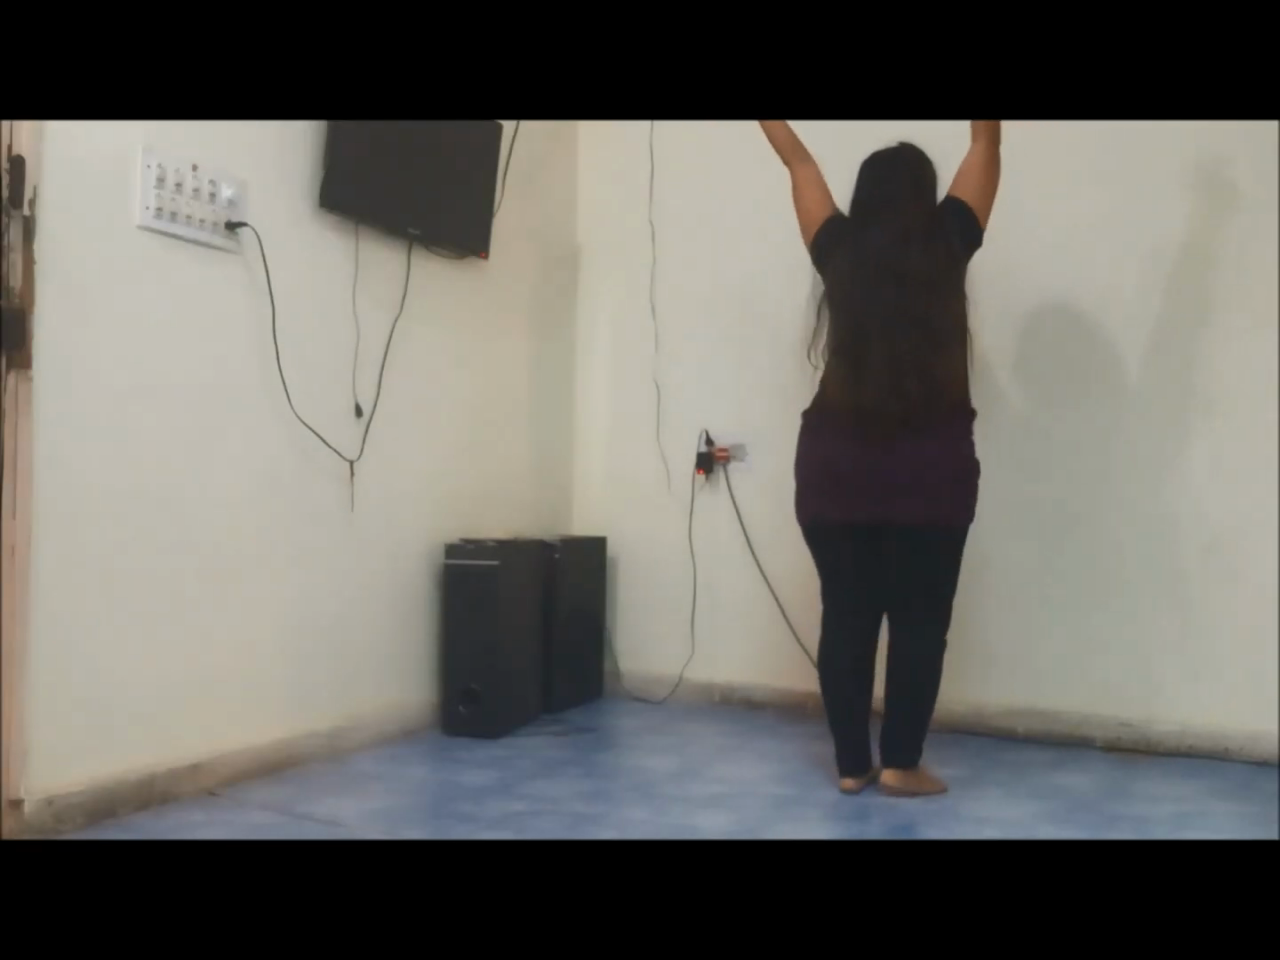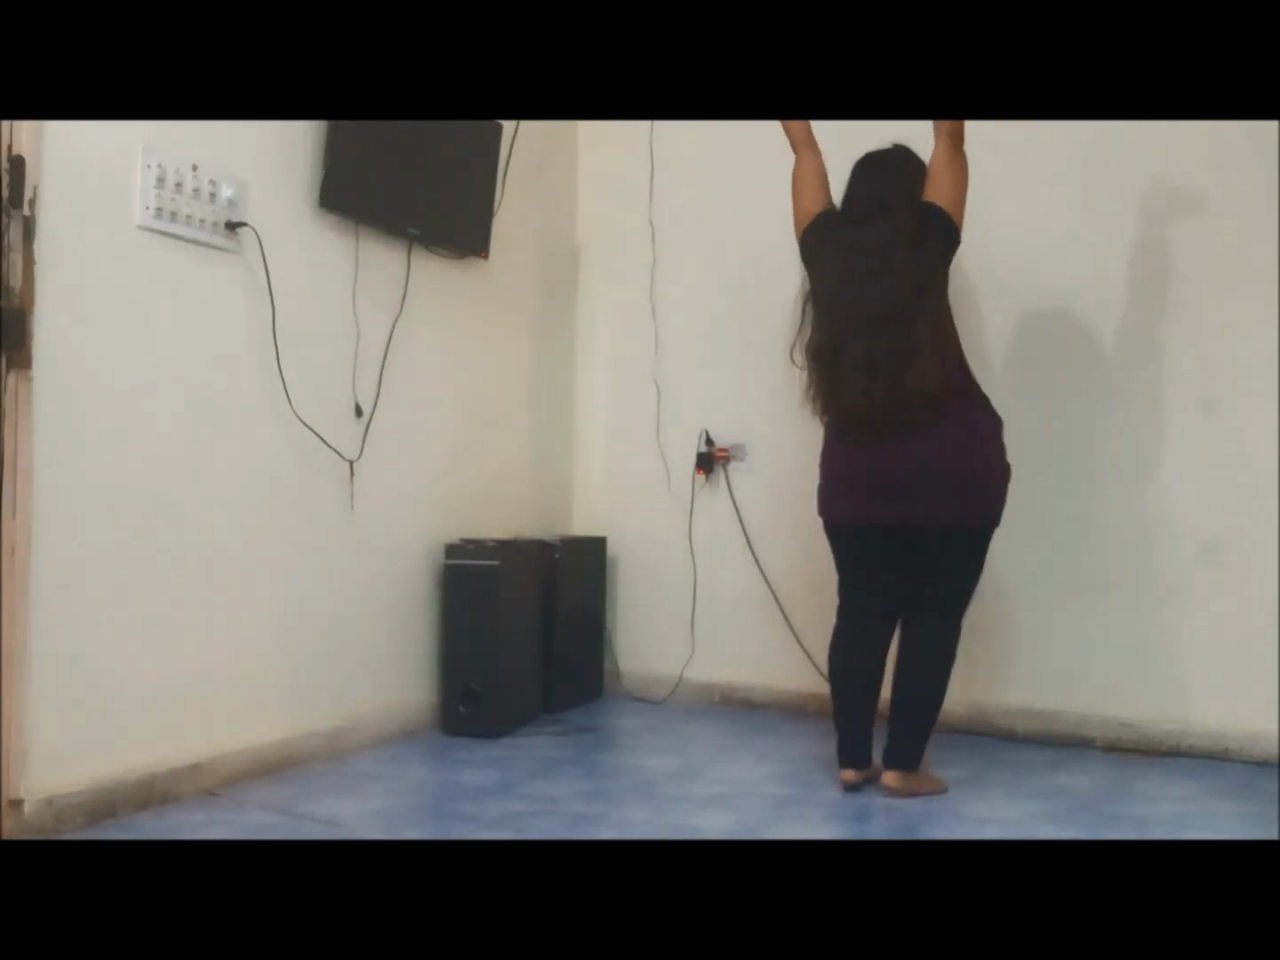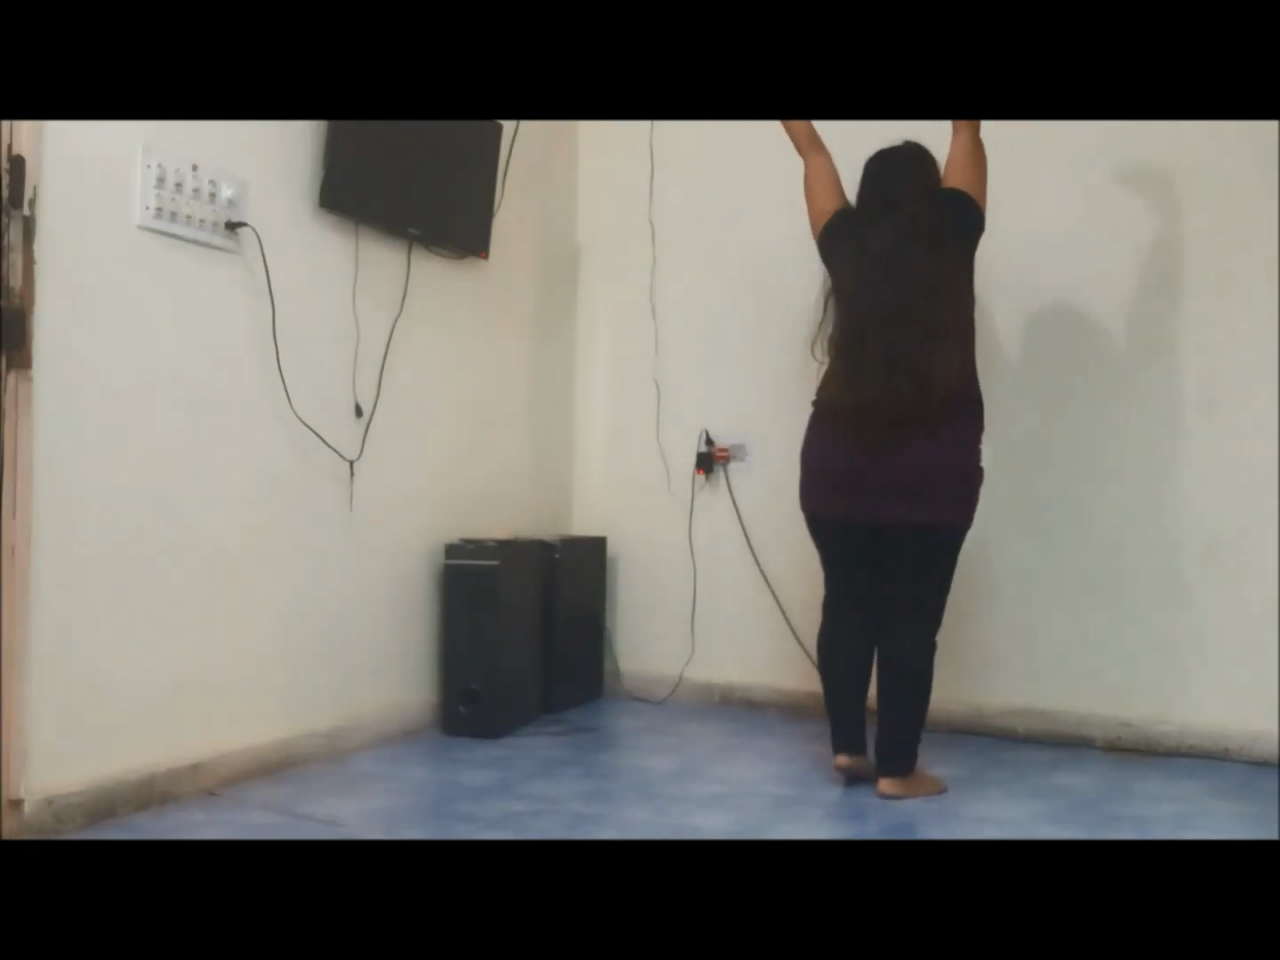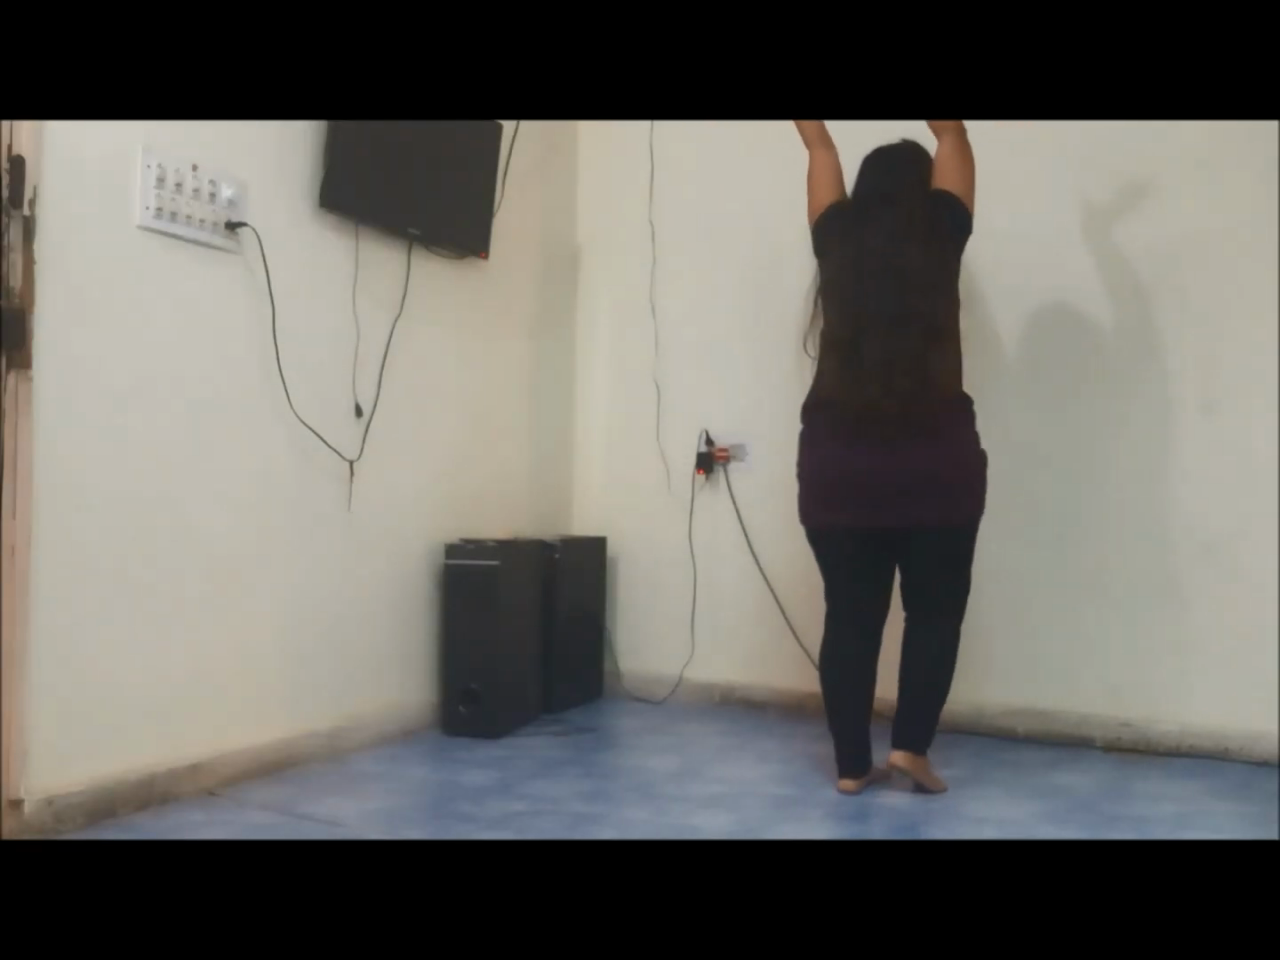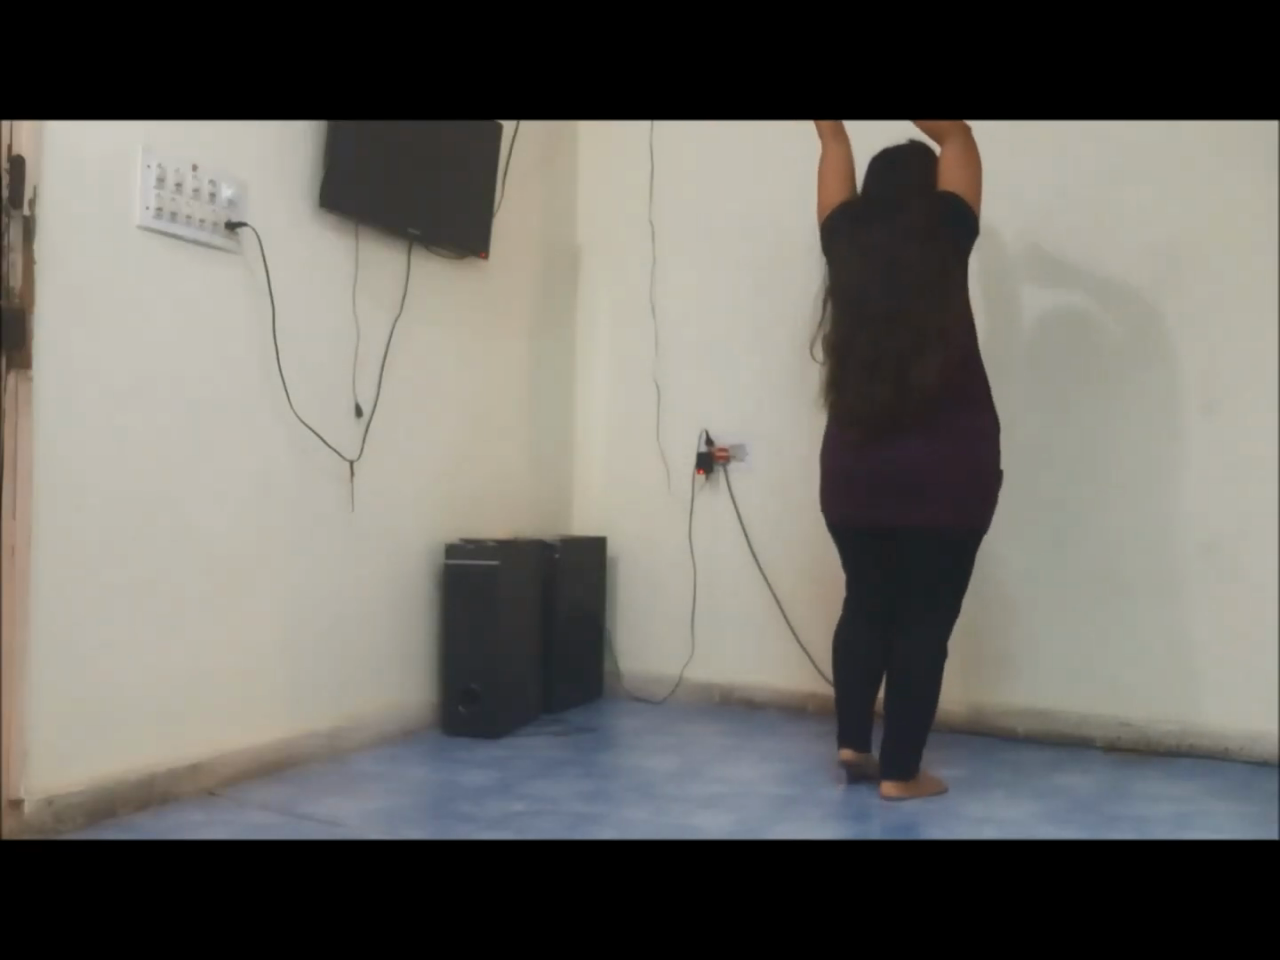
dt=0.5s
person 1, frame 1
left shoulder: (838, 250)
right shoulder: (946, 245)
left elbow: (796, 159)
right elbow: (985, 143)
left wrist: (779, 133)
left hip: (834, 467)
right hip: (927, 471)
left knee: (845, 616)
right knee: (919, 619)
left ankle: (851, 763)
right ankle: (901, 763)
person 1, frame 2
left shoulder: (826, 250)
right shoulder: (926, 246)
left elbow: (804, 150)
right elbow: (949, 146)
left hip: (855, 471)
right hip: (951, 469)
left knee: (861, 614)
right knee: (933, 618)
left ankle: (853, 758)
right ankle: (902, 763)
person 1, frame 3
left shoulder: (846, 244)
right shoulder: (950, 237)
left elbow: (813, 152)
right elbow: (967, 137)
left wrist: (801, 132)
left hip: (838, 459)
right hip: (931, 467)
left knee: (847, 603)
right knee: (911, 617)
left ankle: (847, 745)
right ankle: (897, 767)
person 1, frame 4
left shoulder: (837, 240)
right shoulder: (938, 238)
left elbow: (819, 146)
right elbow: (953, 141)
left hip: (838, 465)
right hip: (936, 465)
left knee: (850, 616)
right knee: (934, 612)
left ankle: (851, 763)
right ankle: (909, 746)
person 1, frame 5
left shoulder: (846, 242)
right shoulder: (945, 238)
left elbow: (833, 144)
right elbow: (957, 138)
left hip: (854, 463)
right hip: (944, 469)
left knee: (865, 606)
right knee: (923, 620)
left ankle: (852, 743)
right ankle: (899, 770)
